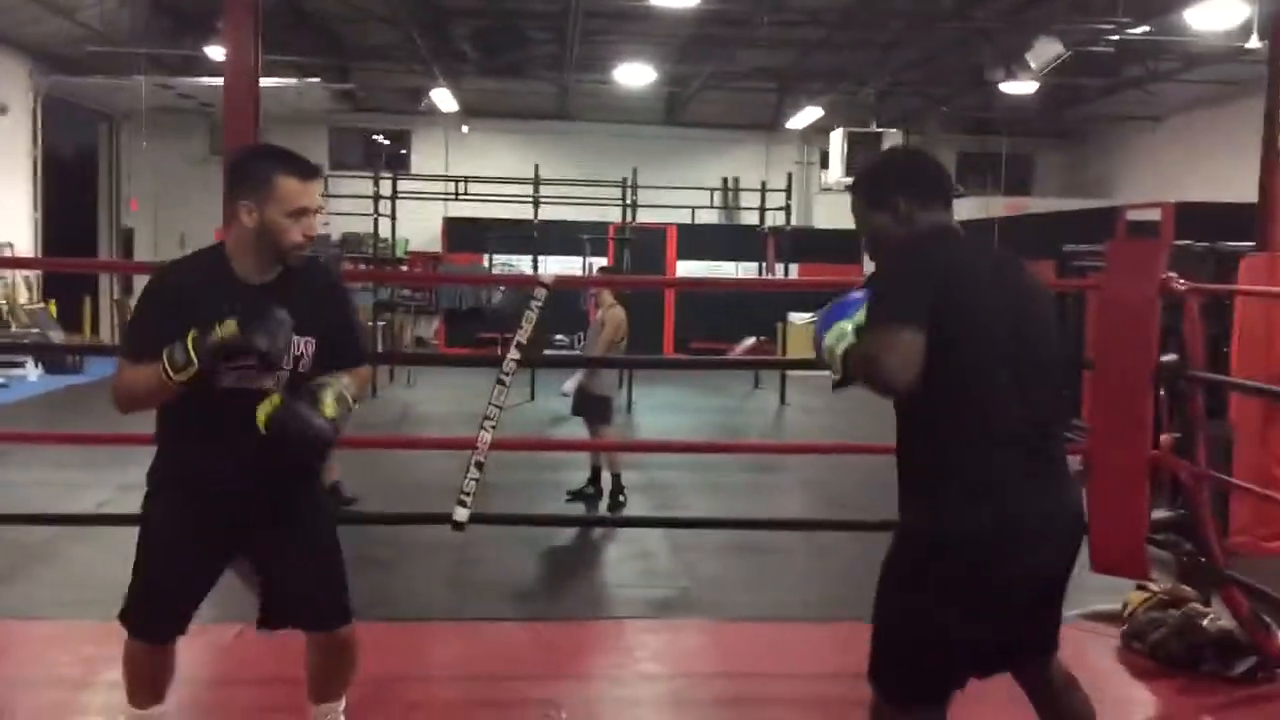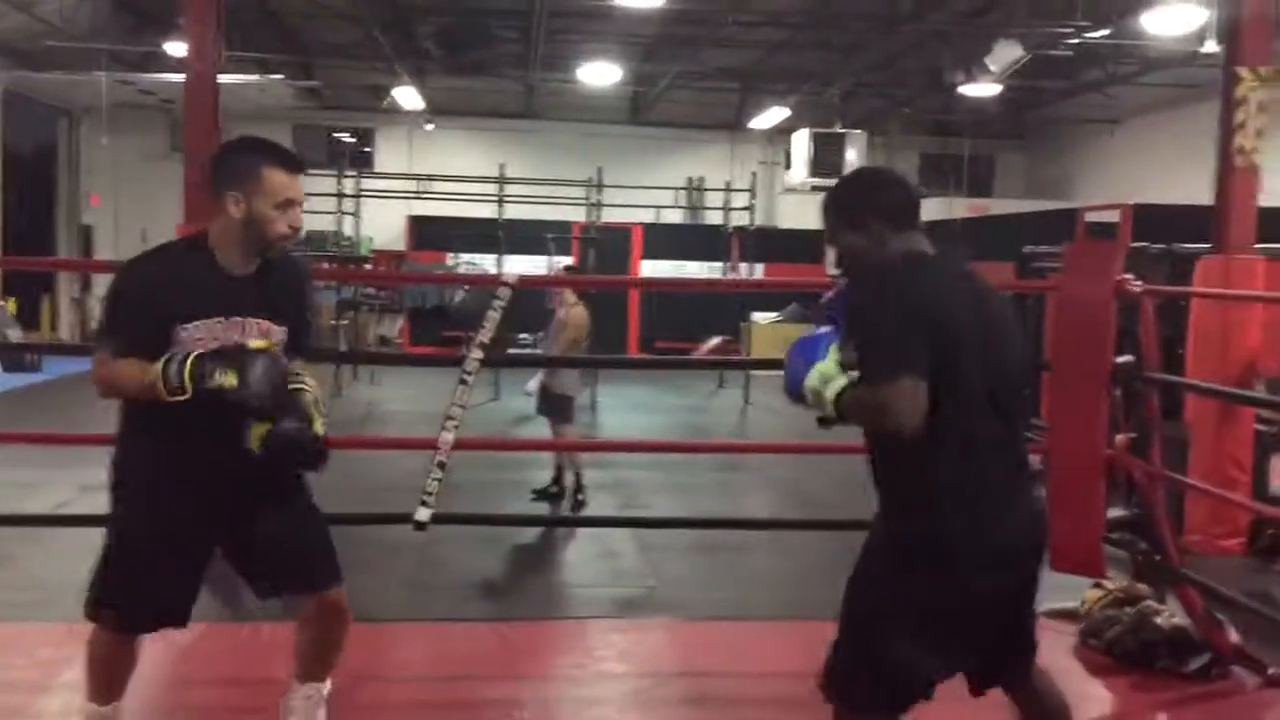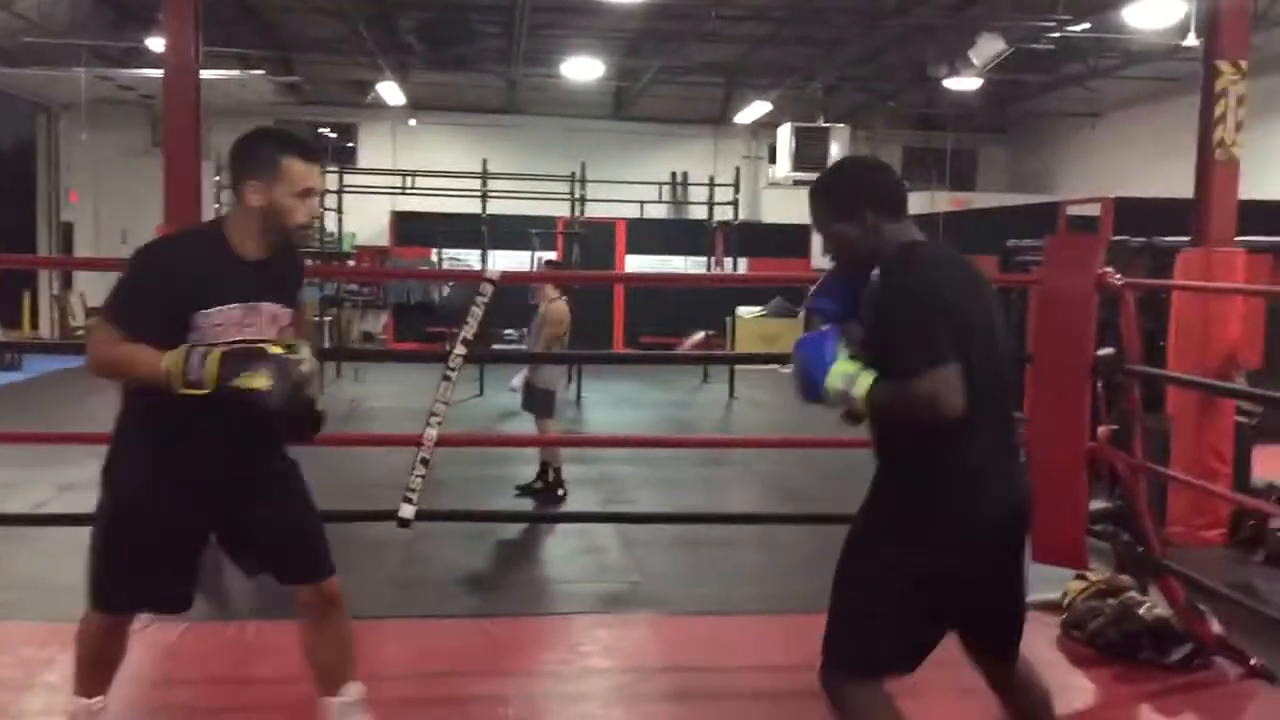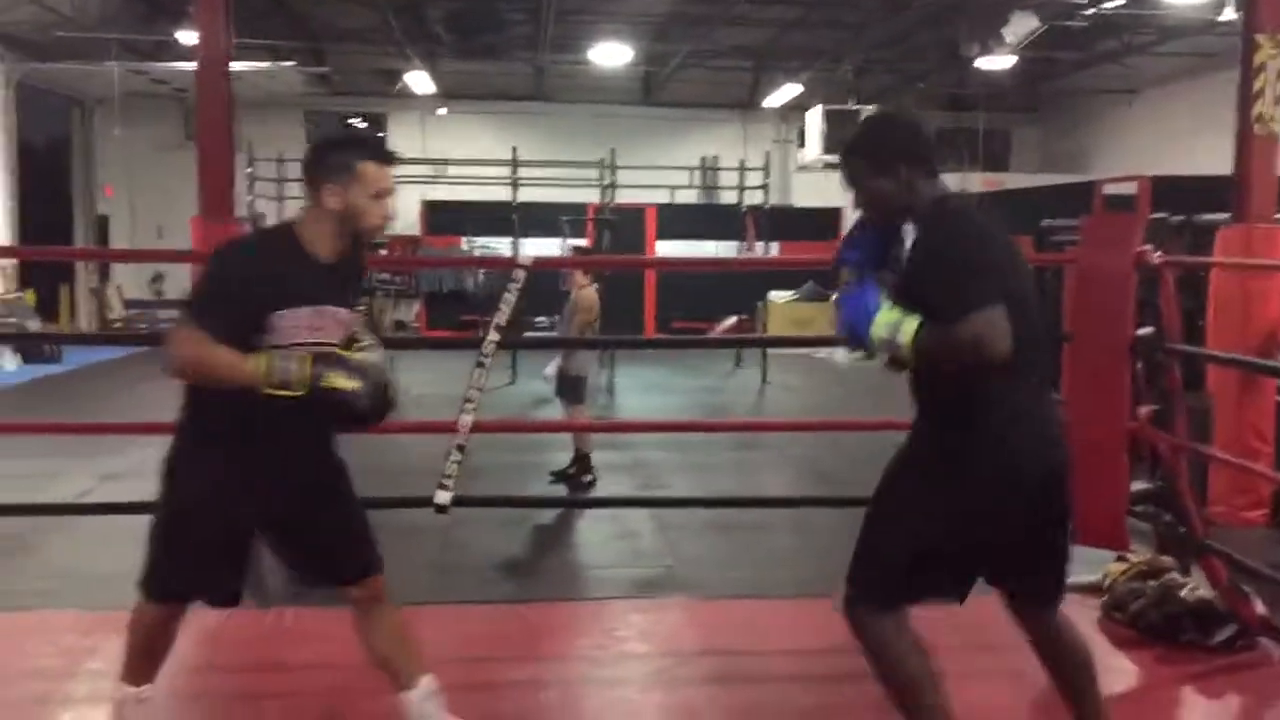
dt=0.1s
person 1, frame 1
left shoulder: (320, 288)
right shoulder: (179, 285)
left elbow: (355, 371)
right elbow: (126, 391)
left wrist: (326, 402)
right wrist: (201, 350)
left hip: (286, 485)
right hip: (190, 487)
left knee: (335, 627)
right knee: (150, 630)
person 1, frame 2
left shoulder: (287, 278)
right shoulder: (156, 275)
right elbow: (109, 376)
left wrist: (301, 406)
right wrist: (200, 373)
left hip: (257, 473)
right hip: (160, 475)
left knee: (328, 601)
right knee: (120, 621)
person 1, frame 3
left shoulder: (288, 263)
right shoulder: (173, 259)
right elbow: (105, 353)
left wrist: (288, 374)
right wrist: (213, 367)
left hip: (251, 454)
right hip: (161, 459)
left knee: (321, 588)
right knee: (114, 605)
person 1, frame 4
left shoulder: (349, 265)
right shoulder: (249, 262)
right elbow: (185, 356)
left wrist: (362, 372)
right wrist: (302, 373)
left hip: (305, 455)
right hip: (218, 456)
left knee: (369, 587)
right knee: (166, 597)
person 2, frame 1
left shoulder: (913, 263)
right shoulder: (1020, 279)
left elbow: (892, 368)
left wrist: (843, 348)
left hip: (957, 521)
right hip: (1049, 511)
right knee: (1035, 661)
person 2, frame 2
left shoulder: (889, 292)
right shoulder: (980, 297)
left elbow: (900, 414)
left wrist: (828, 386)
left hip: (934, 534)
right hip: (1012, 523)
right knee: (1016, 669)
person 2, frame 3
left shoulder: (904, 282)
right shoulder: (953, 271)
left elbow: (940, 399)
left wrist: (848, 385)
right wrist: (854, 334)
left hip: (930, 500)
right hip: (996, 494)
left knee: (850, 673)
right knee: (999, 654)
person 2, frame 4
left shoulder: (942, 237)
right shoulder: (968, 228)
left elbow: (987, 342)
left wrist: (891, 330)
right wrist: (892, 300)
left hip: (973, 453)
right hip: (1032, 445)
left knee: (871, 605)
right knee: (1039, 609)
person 3, frame 1
left shoulder: (615, 313)
right shoulder: (600, 311)
left elbow: (600, 349)
left wrist: (578, 376)
right wrist: (580, 377)
left hip: (600, 382)
right hip: (589, 379)
left knee: (604, 433)
right knee: (593, 432)
left ankle: (618, 488)
right ankle: (594, 483)
person 3, frame 2
left shoulder: (576, 313)
right shoulder: (562, 309)
left elbow: (561, 350)
left wrist: (539, 376)
right wrist: (544, 377)
left hip: (563, 380)
right hip: (553, 378)
left knee: (565, 432)
right knee: (557, 431)
left ankle: (579, 488)
right ankle: (558, 482)
person 3, frame 3
left shoulder: (556, 308)
right shoulder: (546, 304)
left elbow: (543, 346)
left wrist: (523, 372)
right wrist: (527, 372)
left hip: (545, 375)
right hip: (537, 373)
left knee: (546, 427)
right knee: (542, 427)
left ankle: (558, 482)
right ankle: (543, 478)
person 3, frame 4
left shoulder: (586, 294)
right shoulder: (577, 291)
left elbow: (575, 333)
left wrist: (557, 361)
left hip: (576, 361)
right hip: (571, 361)
left knee: (575, 414)
right knee: (575, 413)
left ankle: (587, 469)
right ankle: (577, 464)
